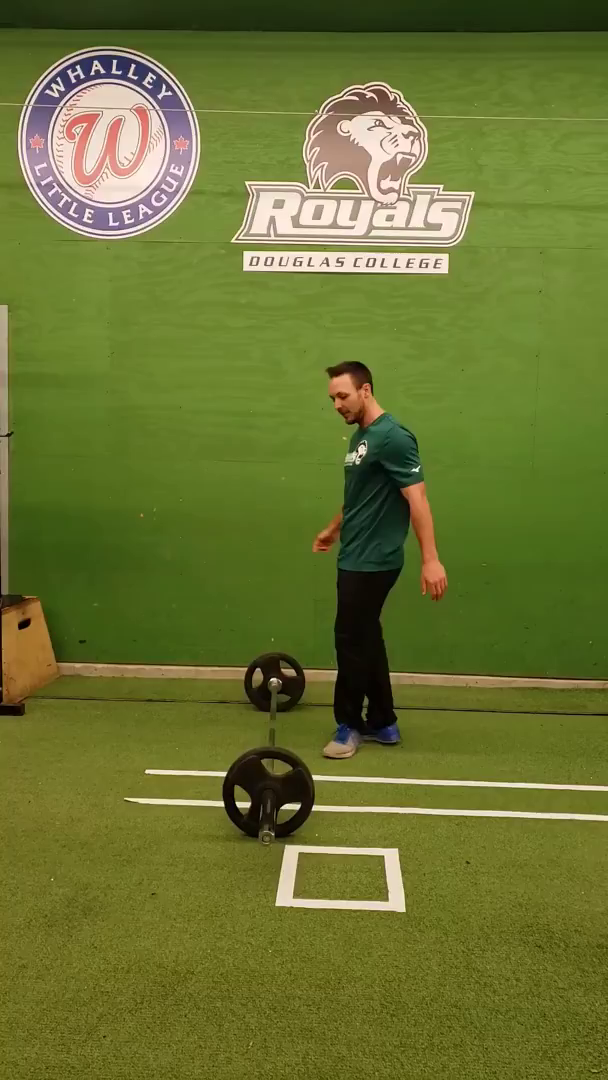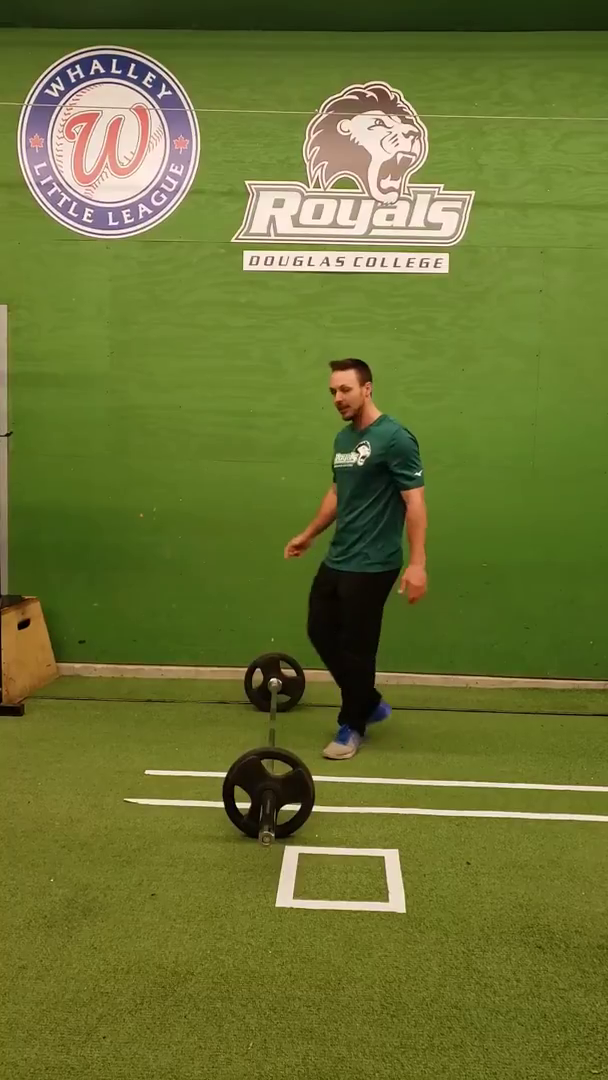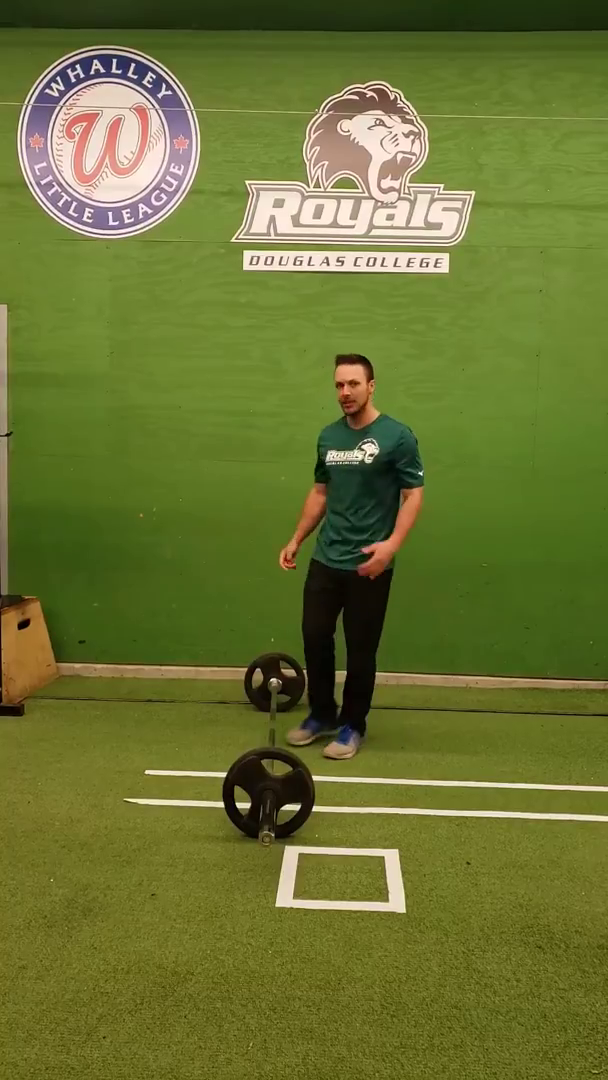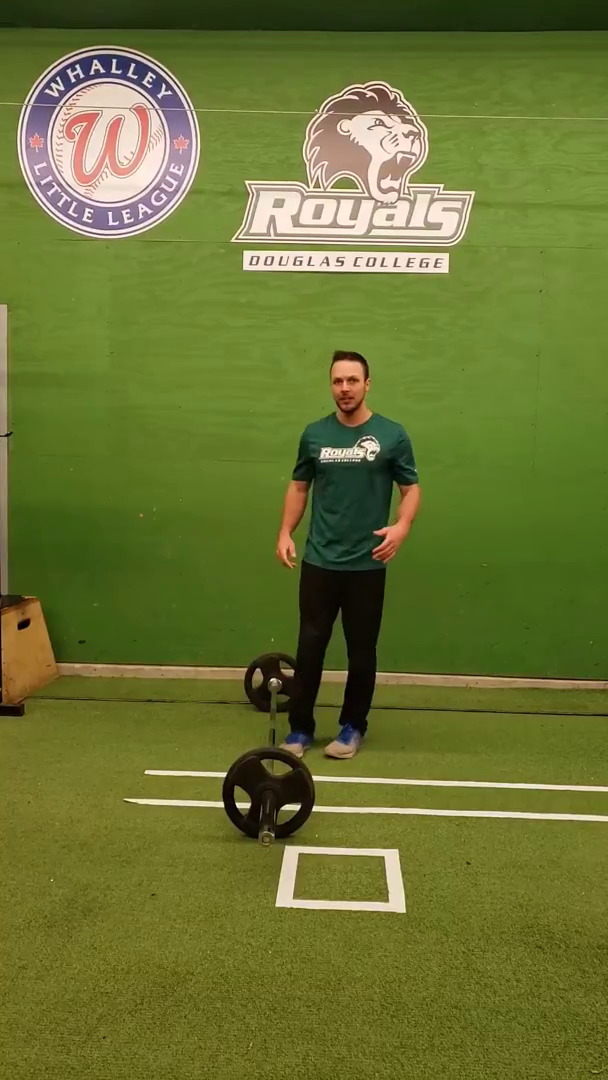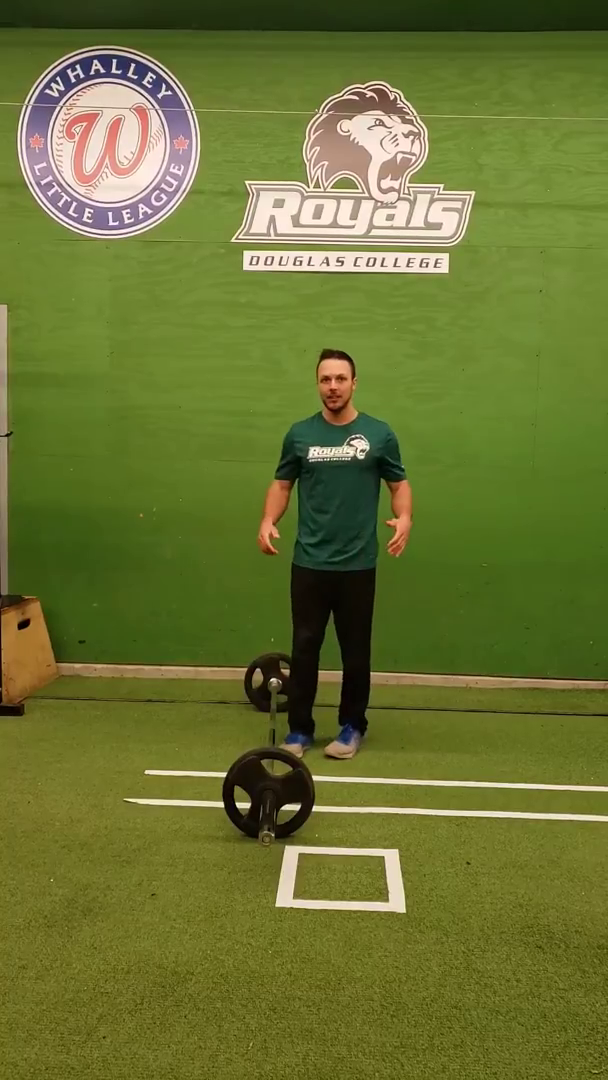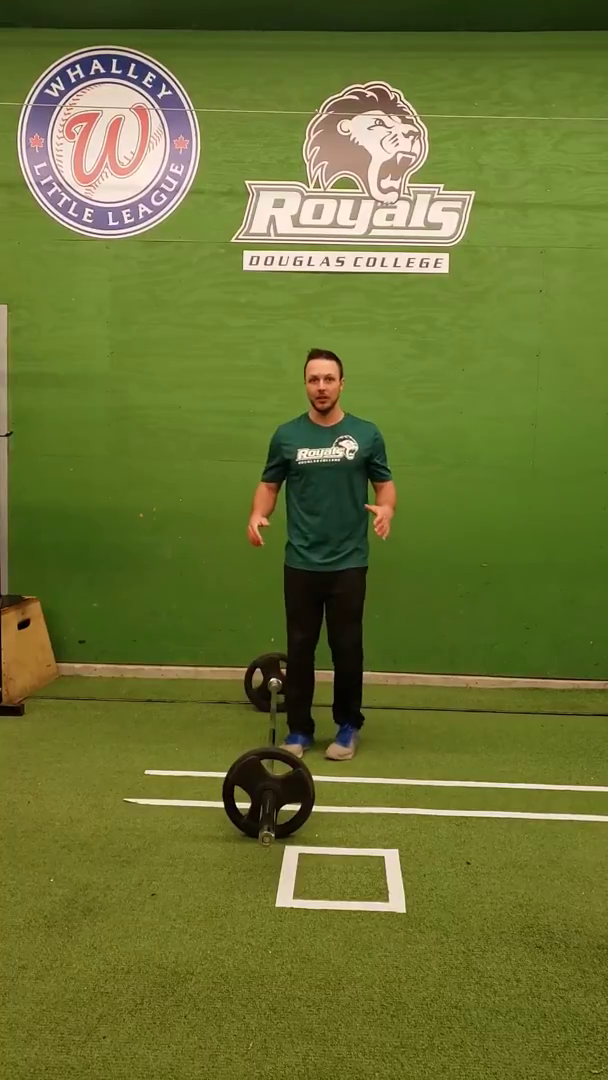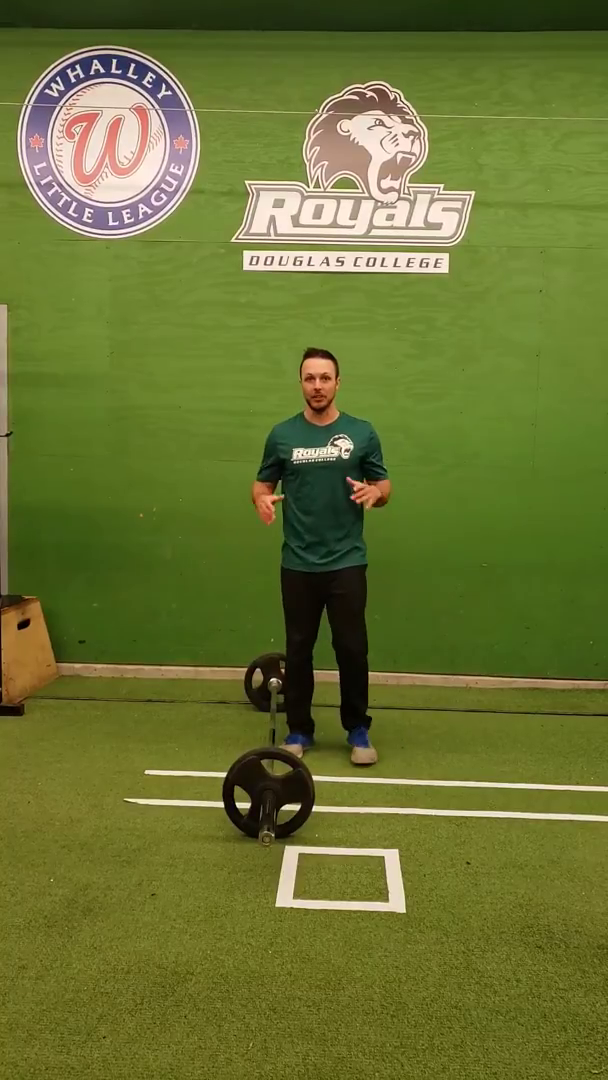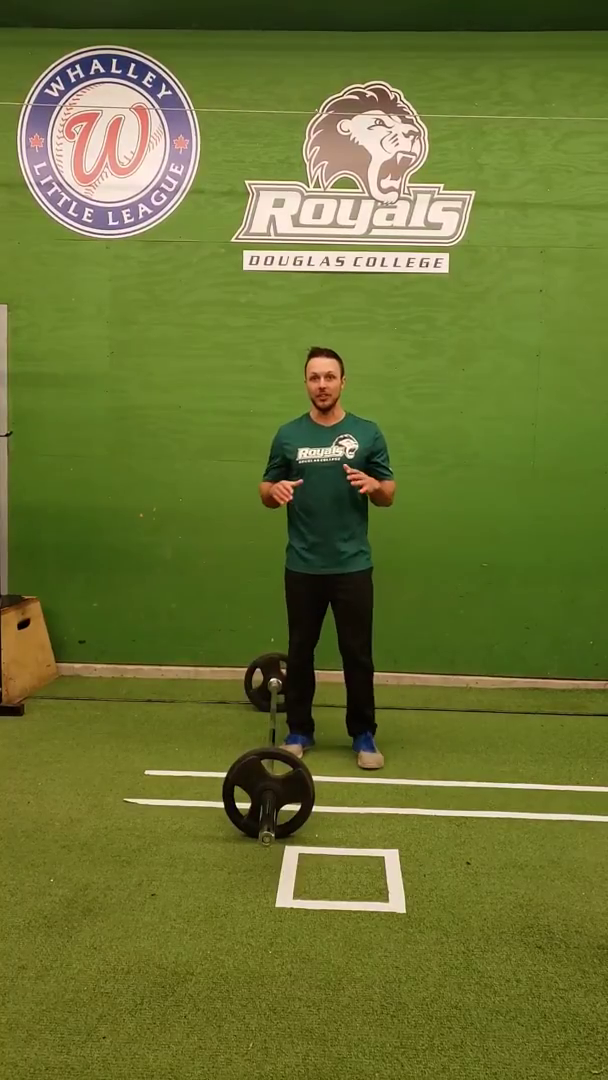
dt=0.2s
person 1, frame 1
left shoulder: (392, 436)
right shoulder: (360, 436)
left elbow: (416, 497)
left wrist: (430, 558)
right wrist: (334, 528)
left hip: (371, 563)
right hip: (355, 559)
left knee: (352, 641)
right knee: (366, 640)
left ankle: (351, 724)
right ankle: (381, 722)
person 1, frame 2
left shoulder: (394, 437)
right shoulder: (343, 438)
left elbow: (415, 500)
left wrist: (417, 562)
right wrist: (308, 534)
left hip: (370, 566)
right hip: (336, 559)
left knee: (358, 646)
right knee: (321, 631)
left ankle: (353, 725)
right ankle: (368, 703)
person 1, frame 3
left shoulder: (397, 436)
right shoulder: (329, 436)
left elbow: (413, 495)
left wrist: (393, 543)
right wrist: (296, 539)
left hip: (369, 564)
right hip: (325, 559)
left knee: (361, 648)
right knee: (314, 639)
left ankle: (352, 725)
right ankle: (320, 714)
person 1, frame 4
left shoulder: (392, 435)
right shoulder: (315, 433)
left elbow: (410, 489)
right elbow: (298, 487)
left wrist: (401, 526)
right wrist: (285, 532)
left hip: (366, 564)
right hip: (318, 560)
left knee: (361, 649)
right knee: (310, 645)
left ankle: (353, 726)
right ankle: (301, 728)
person 1, frame 5
left shoulder: (378, 433)
right shoulder: (300, 433)
left elbow: (399, 484)
right elbow: (281, 484)
left wrist: (404, 517)
right wrist: (268, 521)
left hip: (357, 563)
right hip: (309, 561)
left knee: (355, 649)
right knee: (305, 646)
left ankle: (353, 726)
right ankle: (299, 728)
person 1, frame 6
left shoulder: (366, 434)
right shoulder: (287, 435)
left elbow: (385, 484)
right elbow: (267, 486)
left wrist: (386, 506)
right wrist: (258, 514)
left hip: (349, 561)
right hip: (301, 563)
left knee: (346, 646)
right knee: (300, 648)
left ankle: (348, 725)
right ankle: (299, 729)
person 1, frame 7
left shoulder: (361, 432)
right shoulder: (282, 434)
left elbow: (383, 486)
right elbow: (262, 484)
left wrist: (374, 492)
right wrist: (262, 499)
left hip: (348, 561)
right hip: (298, 563)
left knee: (352, 647)
right knee: (299, 649)
left ankle: (357, 728)
right ankle: (299, 730)
person 1, frame 8
left shoulder: (367, 433)
right shoulder: (288, 435)
left elbow: (388, 494)
right elbow: (267, 490)
left wrist: (371, 485)
right wrist: (275, 491)
left hip: (353, 565)
right hip: (302, 565)
left knee: (357, 653)
right knee: (300, 650)
left ankle: (363, 734)
right ankle: (299, 730)
